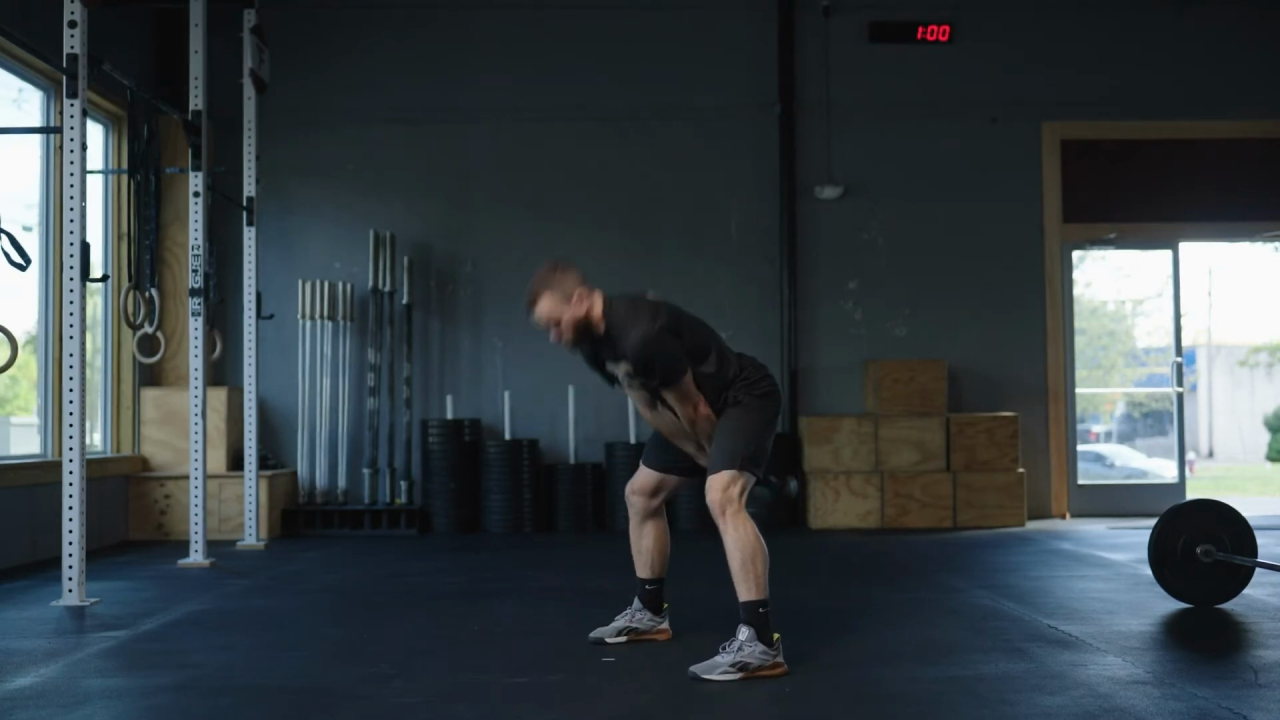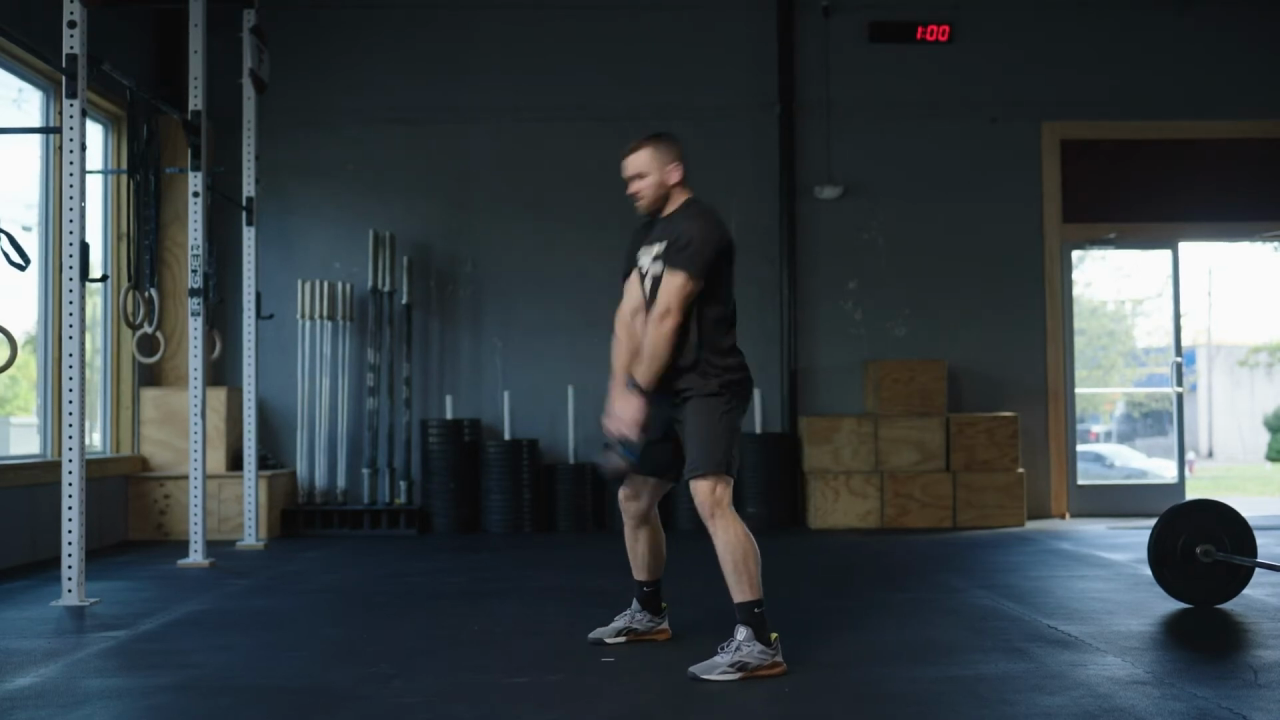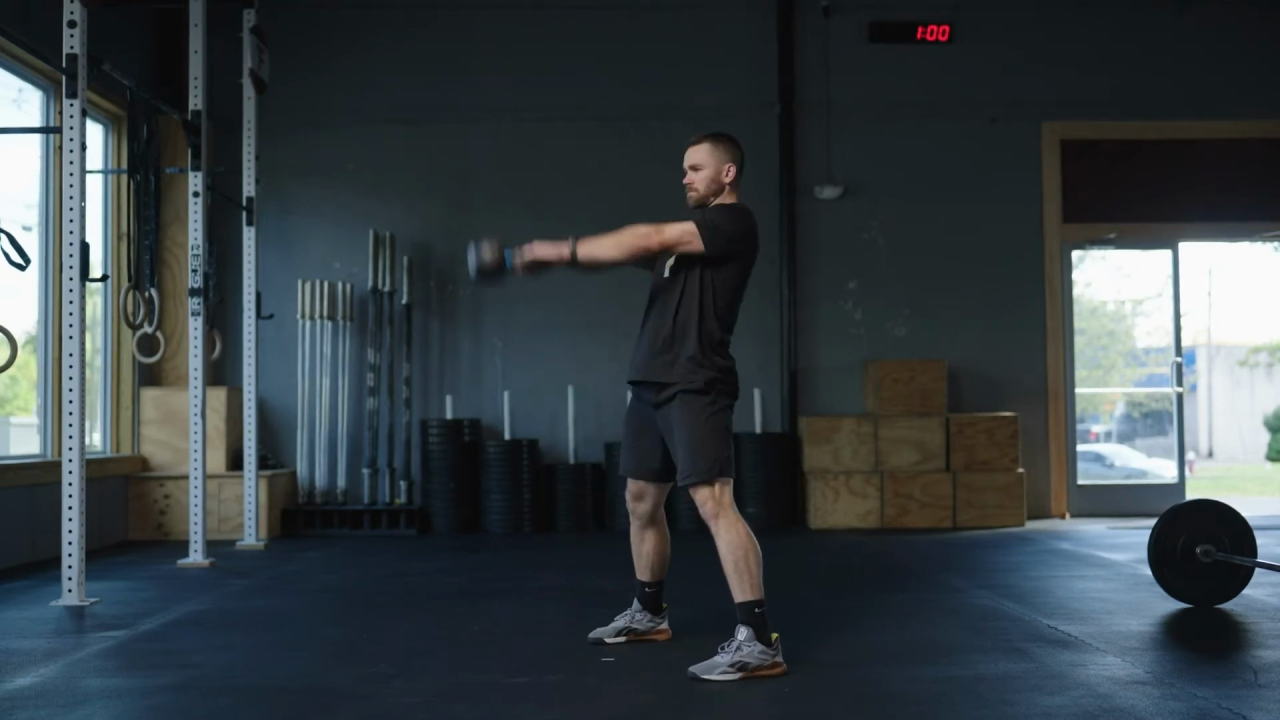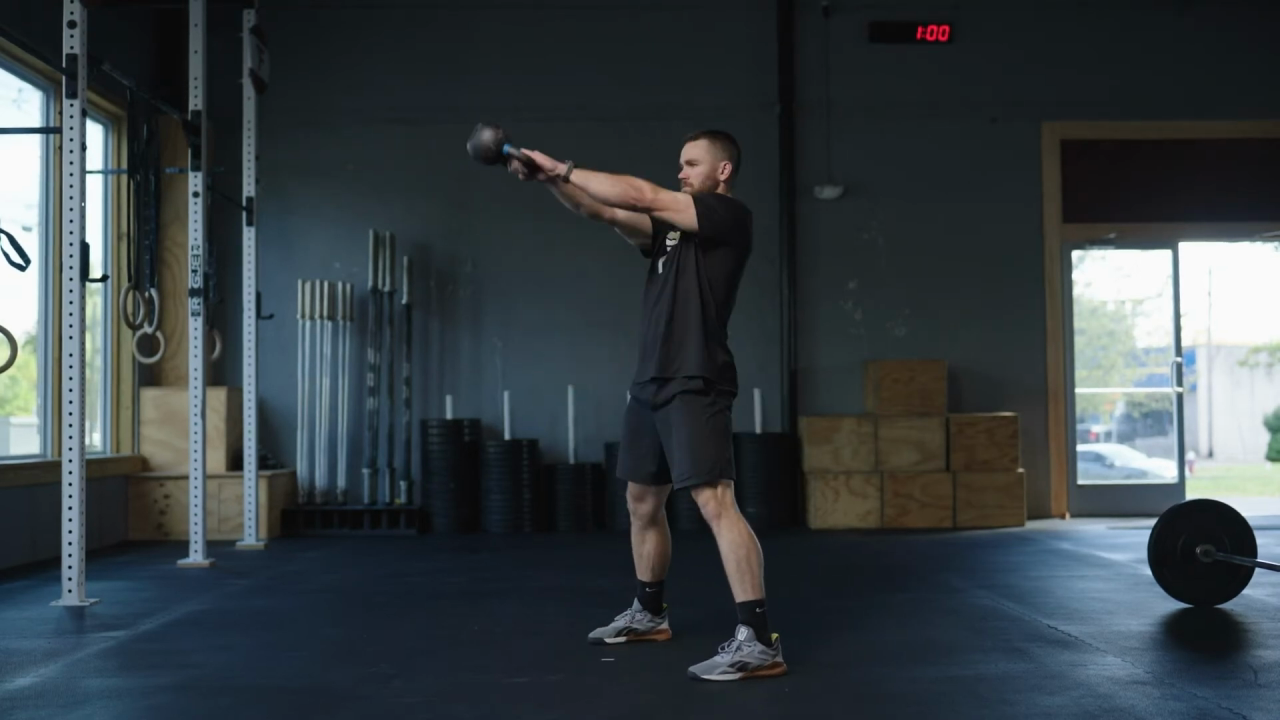
dt=0.2s
person 1, frame 1
left shoulder: (640, 333)
right shoulder: (595, 339)
left elbow: (695, 409)
right elbow: (651, 410)
left wrist: (725, 463)
right wrist: (711, 460)
left hip: (743, 396)
left knee: (721, 495)
right knee: (642, 492)
left ankle: (760, 640)
right ankle: (650, 611)
person 1, frame 2
left shoulder: (694, 227)
right shoulder: (644, 235)
left elbow: (666, 320)
right elbow: (632, 319)
left wrist: (639, 394)
right wrist: (620, 390)
left hip: (710, 388)
right hip: (663, 391)
left knee: (709, 499)
right knee: (633, 499)
left ankle: (758, 639)
right ankle: (649, 613)
person 1, frame 3
left shoulder: (735, 223)
right shoulder: (682, 231)
left elbow: (646, 240)
right elbow: (625, 247)
left wrist: (564, 250)
right wrist: (561, 251)
left hip: (696, 386)
right hip: (650, 383)
left knee: (713, 503)
right knee: (641, 500)
left ankle: (758, 641)
right ankle: (649, 613)
person 1, frame 4
left shoulder: (730, 216)
right shoulder: (673, 225)
left elbow: (641, 194)
right elbow: (606, 211)
left wrist: (562, 167)
right wrist: (549, 178)
left hip: (695, 385)
right hip: (650, 384)
left knee: (715, 503)
right knee: (642, 502)
left ankle: (759, 641)
right ankle: (649, 613)
